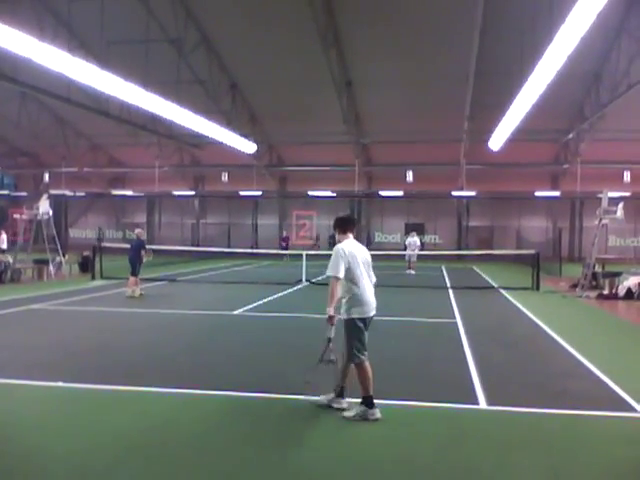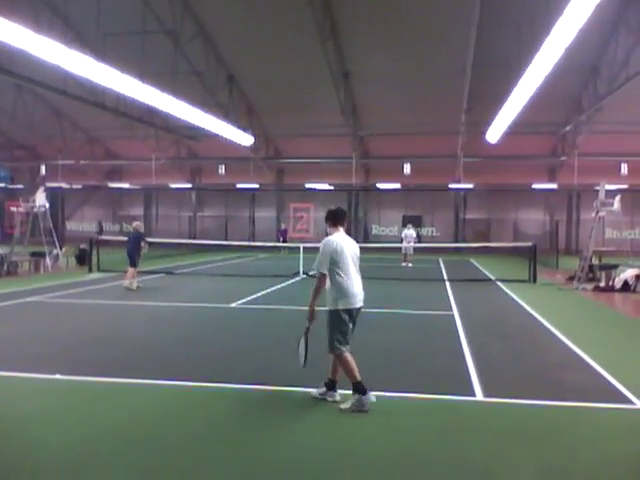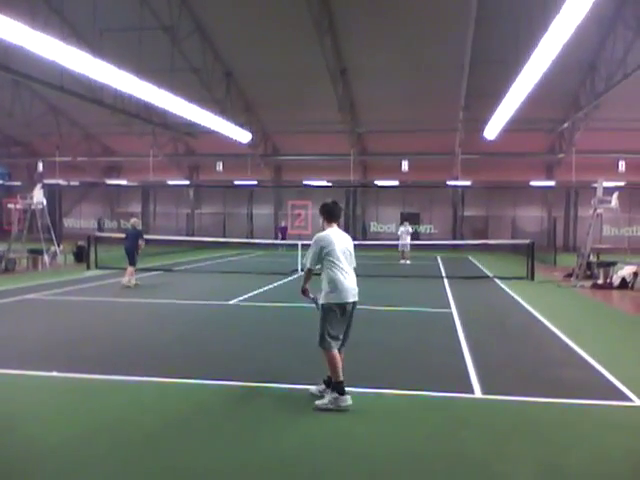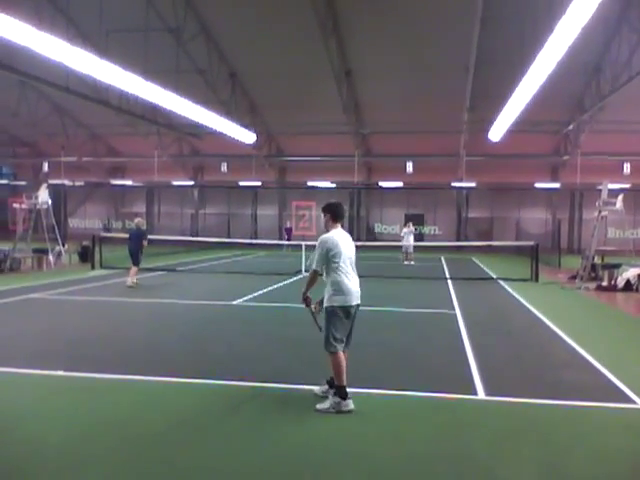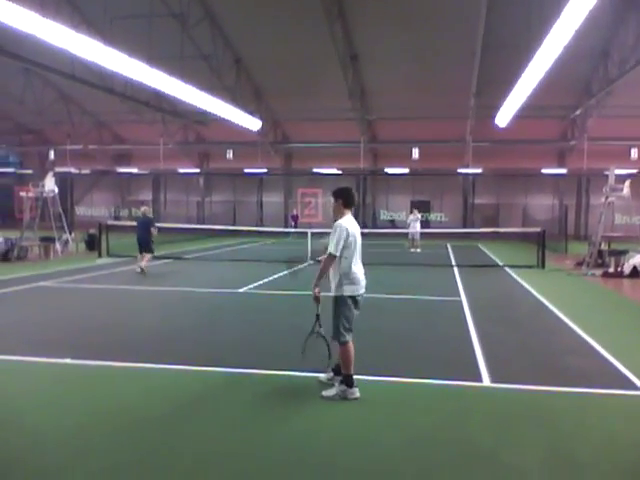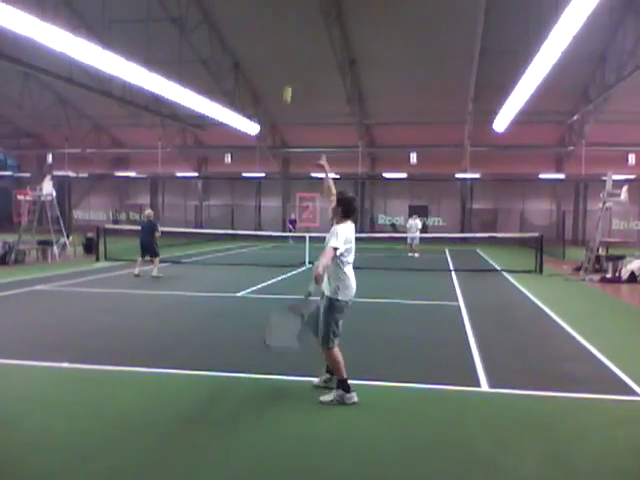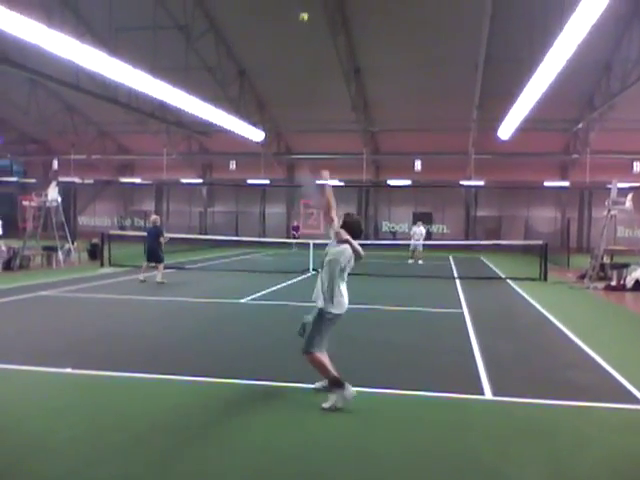
dt=0.3s
person 1, frame 1
left shoulder: (341, 249)
right shoulder: (363, 249)
left elbow: (336, 280)
left wrist: (330, 307)
left hip: (356, 309)
right hip: (367, 306)
left knee: (358, 357)
right knee: (350, 352)
left ankle: (369, 406)
right ankle: (339, 395)
person 1, frame 2
left shoulder: (329, 242)
right shoulder: (352, 243)
left elbow: (321, 277)
left wrist: (312, 305)
left hip: (341, 301)
right hip: (356, 298)
left knee: (339, 348)
right knee: (338, 345)
left ankle: (361, 393)
right ankle: (330, 388)
person 1, frame 3
left shoulder: (321, 238)
right shoulder: (347, 238)
left elbow: (309, 267)
left wrist: (304, 285)
left hip: (334, 296)
right hip: (351, 294)
left knee: (329, 344)
right knee: (338, 343)
left ankle: (340, 394)
right ankle: (330, 384)
person 1, frame 4
left shoulder: (326, 239)
right shoulder: (348, 239)
left elbow: (316, 271)
left wrist: (306, 292)
right wrist: (324, 298)
left hip: (339, 298)
right hip: (353, 296)
left knee: (334, 347)
right knee: (341, 345)
left ankle: (342, 398)
right ankle: (334, 385)
person 1, frame 5
left shoulder: (341, 225)
right shoulder: (351, 223)
left elbow: (331, 258)
left wrist: (316, 285)
left hip: (346, 287)
right hip: (354, 284)
left knee: (343, 335)
right knee: (342, 333)
left ankle: (348, 386)
right ankle: (338, 372)
person 1, frame 6
left shoulder: (340, 231)
right shoulder: (347, 225)
left elbow: (331, 250)
right elbow: (333, 195)
left wrist: (320, 266)
right wrist: (326, 171)
left hip: (337, 291)
right hip: (334, 289)
left knee: (328, 342)
right knee: (320, 329)
left ankle: (345, 390)
right ankle: (332, 374)
person 1, frame 7
left shoulder: (345, 249)
right shoulder: (338, 240)
left elbow: (358, 253)
right elbow: (330, 213)
left wrist: (349, 239)
right wrist: (327, 185)
left hip: (330, 307)
right hip: (324, 303)
left knee: (311, 349)
right knee: (309, 339)
left ankle: (341, 387)
right ankle: (330, 381)
